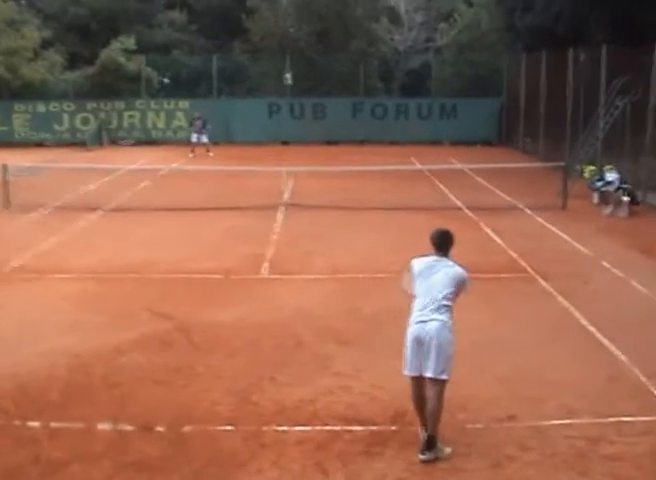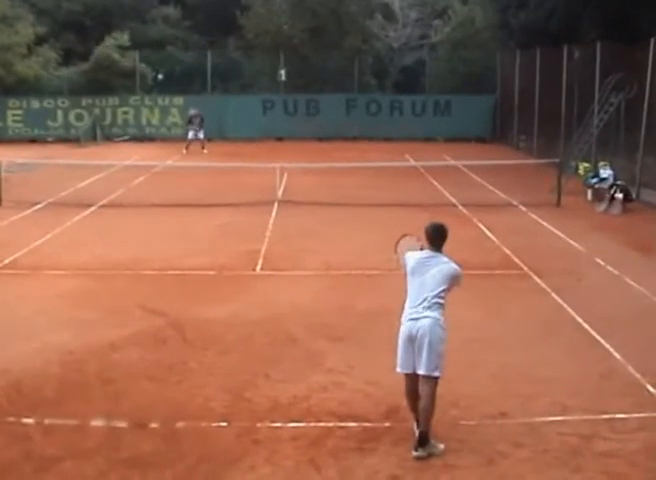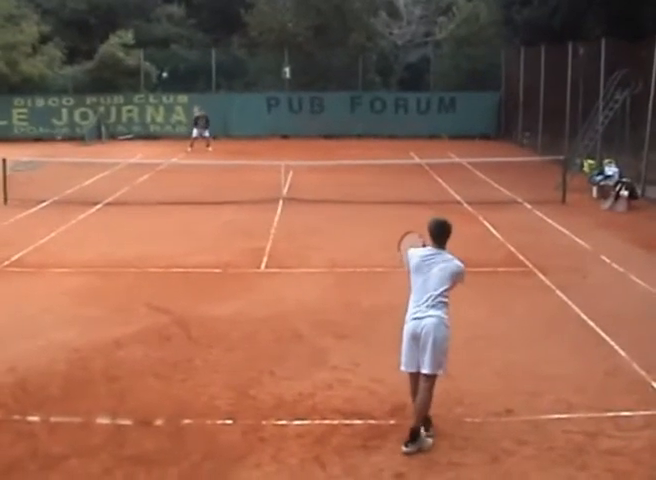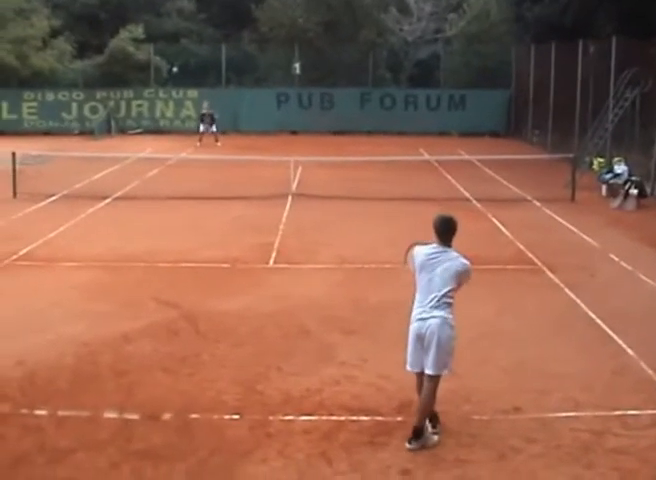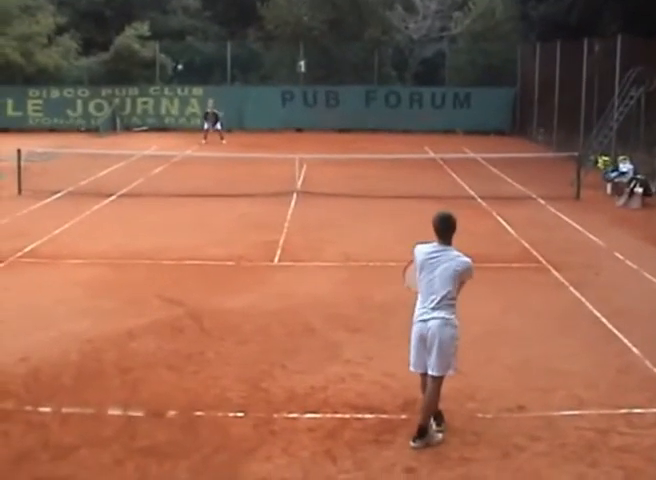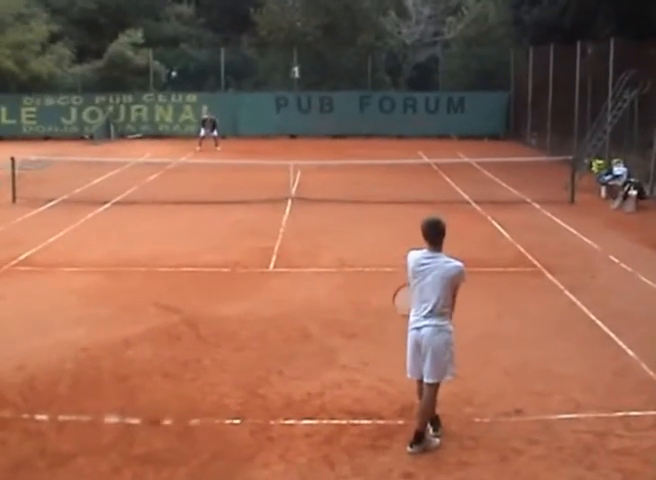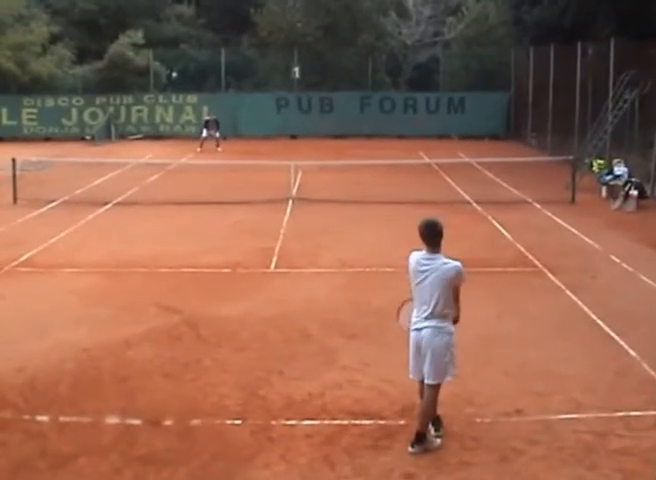
dt=0.3s
person 1, frame 1
left shoulder: (416, 264)
right shoulder: (459, 274)
left hip: (416, 325)
right hip: (439, 328)
left knee: (417, 382)
right knee: (435, 386)
left ankle: (425, 429)
right ankle: (429, 446)
person 1, frame 2
left shoulder: (410, 257)
right shoulder: (453, 270)
left hip: (409, 322)
right hip: (431, 325)
left knee: (411, 379)
right knee: (428, 383)
left ankle: (419, 424)
right ankle: (423, 442)
person 1, frame 3
left shoulder: (413, 254)
right shoulder: (456, 267)
left hip: (413, 321)
right hip: (435, 323)
left knee: (415, 378)
right knee: (426, 381)
left ankle: (424, 421)
right ankle: (413, 438)
person 1, frame 4
left shoulder: (419, 253)
right shoulder: (462, 265)
left hip: (418, 320)
right hip: (440, 323)
left knee: (421, 377)
right knee: (430, 380)
left ankle: (431, 417)
right ankle: (417, 435)
person 1, frame 5
left shoulder: (419, 251)
right shoulder: (464, 263)
left hip: (421, 320)
right hip: (443, 324)
left knee: (426, 376)
right knee: (434, 380)
left ankle: (435, 415)
right ankle: (421, 434)
person 1, frame 6
left shoulder: (412, 258)
right shoulder: (455, 268)
right elbow: (452, 298)
left hip: (416, 327)
right hip: (438, 330)
left knee: (422, 382)
right knee: (431, 386)
left ankle: (432, 420)
right ankle: (418, 440)
person 1, frame 7
left shoulder: (413, 259)
right shoulder: (454, 268)
right elbow: (455, 296)
right wrist: (456, 313)
left hip: (417, 329)
right hip: (439, 332)
left knee: (424, 383)
right knee: (432, 386)
left ankle: (434, 421)
right ankle: (419, 440)
